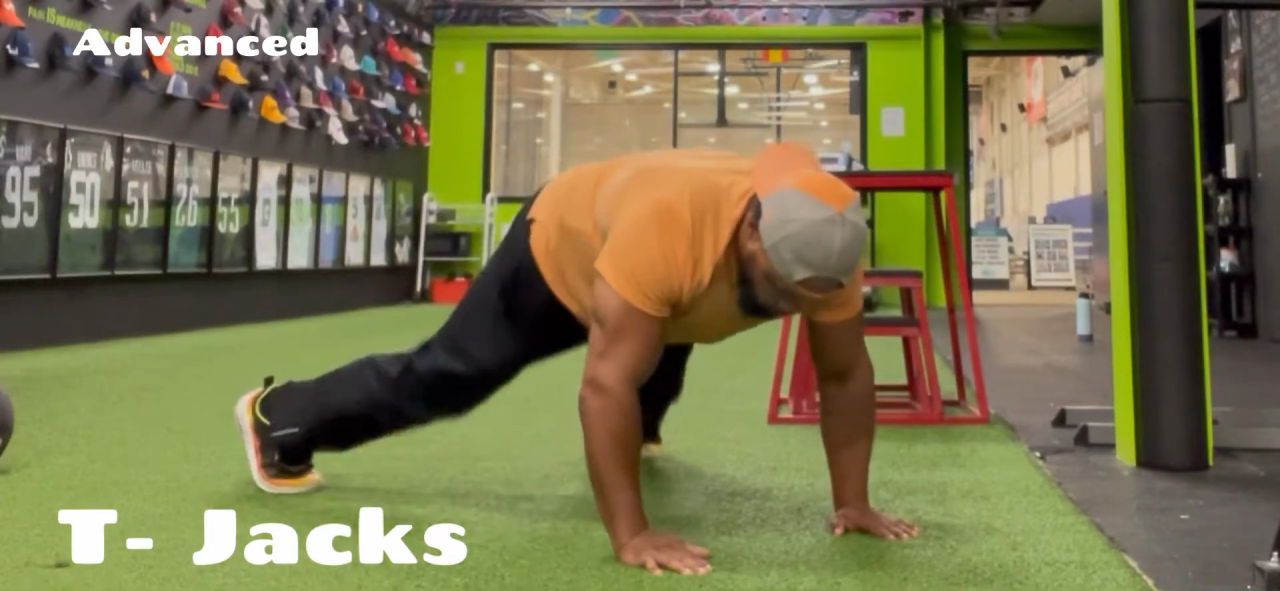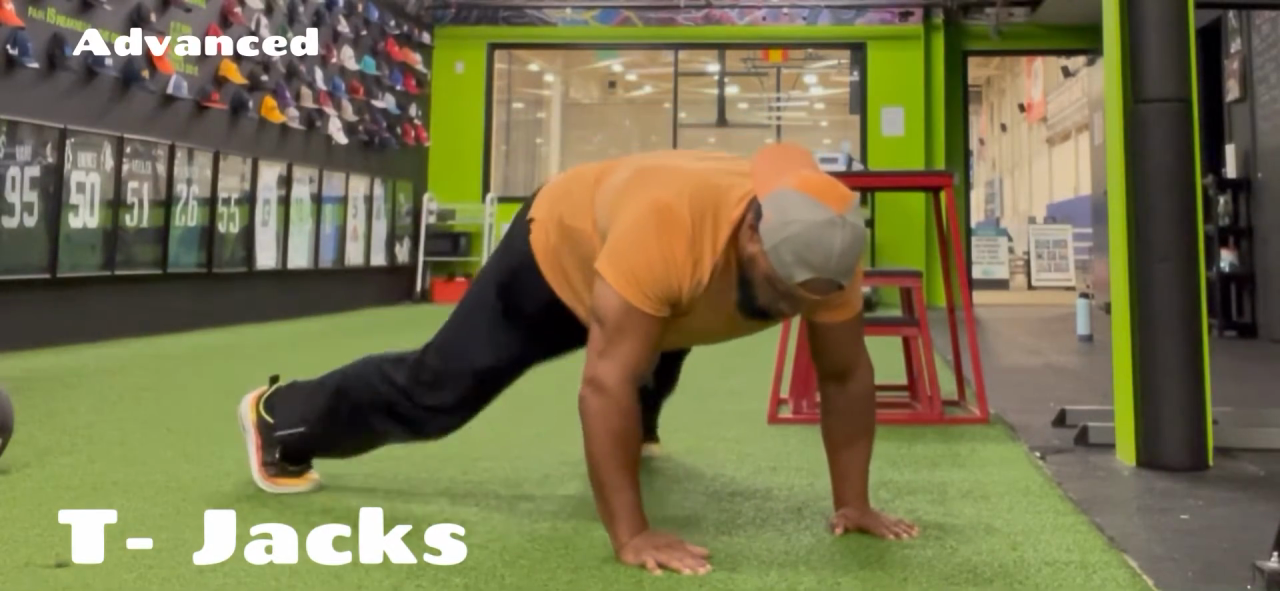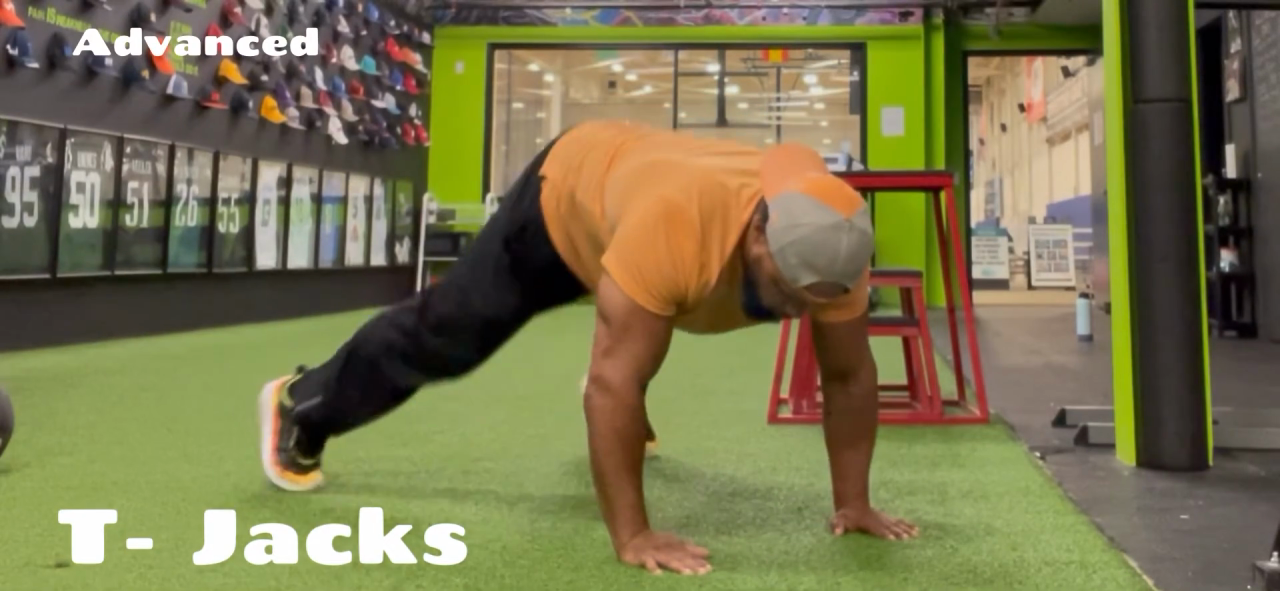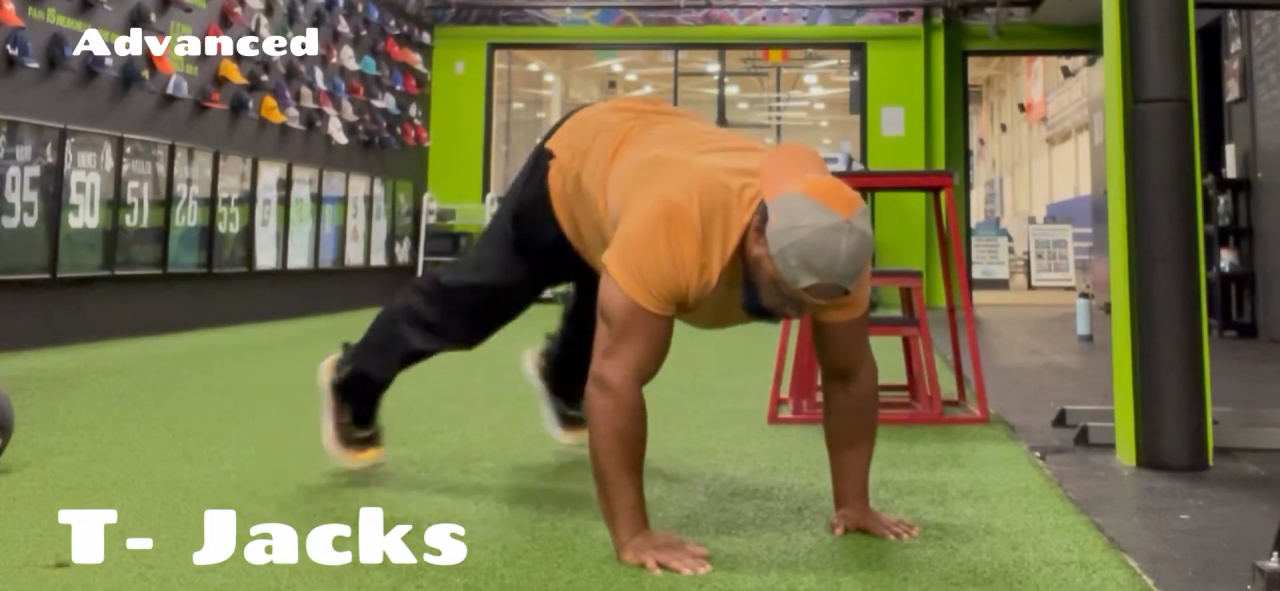
dt=0.1s
person 1, frame 1
left shoulder: (821, 247)
right shoulder: (668, 232)
left elbow: (846, 376)
right elbow: (605, 384)
left wrist: (853, 504)
right wrist: (630, 535)
right hip: (566, 248)
left knee: (663, 360)
right knee: (444, 377)
left ankle: (634, 425)
right ankle: (276, 417)
person 1, frame 2
left shoulder: (819, 250)
right shoulder: (667, 230)
left elbow: (846, 376)
right elbow: (606, 383)
left wrist: (854, 504)
right wrist: (630, 535)
left hip: (657, 281)
right hip: (565, 244)
right knee: (442, 386)
left ankle: (627, 428)
right ankle: (278, 415)
person 1, frame 3
left shoulder: (824, 245)
right shoulder: (675, 230)
left elbow: (850, 373)
right elbow: (611, 379)
left wrist: (853, 504)
right wrist: (631, 537)
right hip: (571, 194)
left knee: (639, 331)
right knee: (448, 332)
left ankle: (617, 424)
right ankle: (301, 407)
person 1, frame 4
left shoulder: (828, 245)
right shoulder: (674, 226)
left elbow: (850, 372)
right elbow: (613, 378)
left wrist: (854, 502)
right wrist: (631, 535)
right hip: (581, 169)
right knee: (468, 300)
left ankle: (562, 384)
right ankle: (353, 379)
